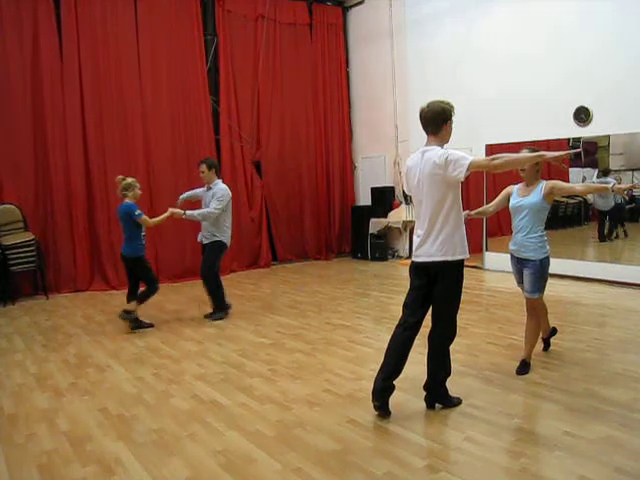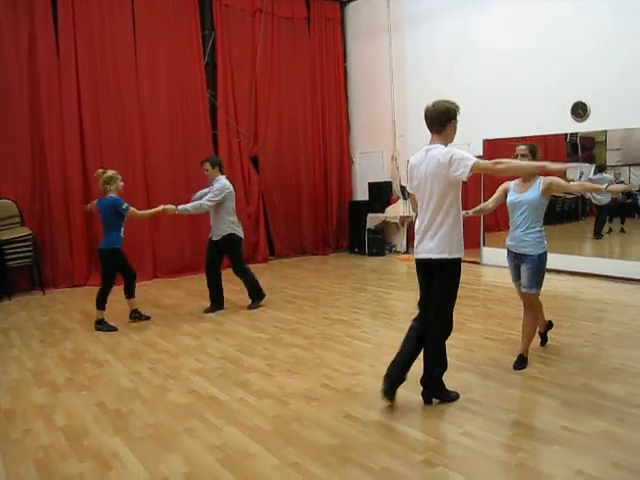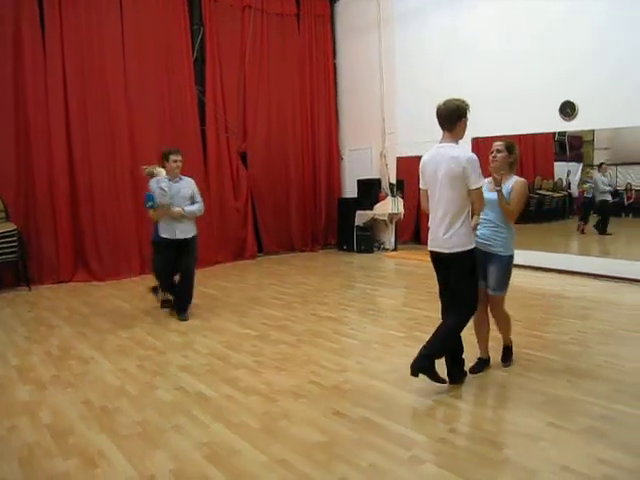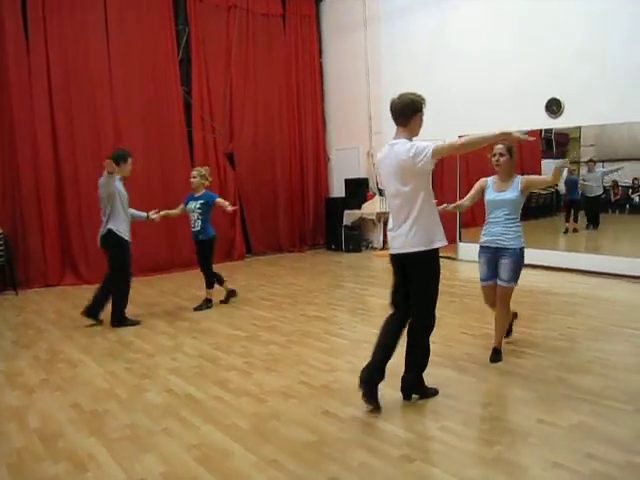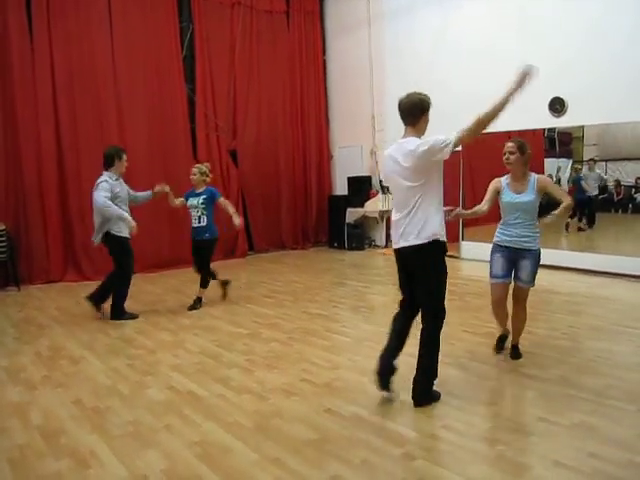
dt=0.7s
person 1, frame 1
left shoulder: (411, 163)
right shoulder: (445, 159)
right elbow: (493, 163)
left wrist: (458, 214)
right wrist: (541, 156)
left hip: (421, 256)
right hip: (447, 257)
left knee: (408, 322)
right knee: (442, 327)
left ankle: (382, 389)
right ankle: (435, 392)
person 1, frame 2
left shoulder: (414, 161)
right shoulder: (448, 158)
right elbow: (494, 167)
right wrist: (547, 166)
left hip: (422, 251)
right hip: (442, 255)
left knee: (426, 317)
right knee: (437, 322)
left ankle: (395, 375)
right ankle: (432, 386)
person 1, frame 3
left shoulder: (427, 158)
right shoulder: (467, 158)
right elbow: (478, 206)
left hip: (435, 244)
right hip: (460, 245)
left knee: (450, 306)
right knee: (465, 306)
left ankle: (455, 368)
right ankle: (427, 357)
person 1, frame 4
left shoulder: (383, 155)
right shoulder: (413, 151)
right elbow: (460, 145)
left wrist: (430, 207)
right wrist: (503, 134)
left hip: (397, 247)
right hip: (421, 246)
left knee: (400, 311)
right knee: (422, 316)
left ankle: (372, 376)
right ankle: (412, 383)
person 1, frame 5
left shoulder: (389, 155)
right shoulder: (428, 148)
right elbow: (475, 127)
right wrist: (513, 89)
left hip: (401, 242)
right hip: (427, 240)
left knee: (408, 306)
right knee: (432, 314)
left ankle: (386, 363)
right ankle: (423, 389)
person 2, frame 1
left shoulder: (548, 187)
right shoulder: (511, 190)
left elbow: (580, 188)
right elbow: (490, 208)
left wrist: (612, 187)
right wrist: (471, 213)
left hip: (536, 255)
right hip: (516, 253)
left knee: (532, 305)
right knee: (533, 300)
left ankle: (526, 357)
right ankle: (547, 330)
person 2, frame 2
left shoulder: (546, 183)
right shoulder: (508, 186)
left elbow: (575, 186)
right elbow: (489, 205)
left wrist: (605, 187)
right wrist: (470, 212)
left hip: (534, 251)
right hip: (513, 248)
left knee: (531, 300)
right knee: (525, 297)
left ankle: (523, 353)
right ankle: (543, 325)
person 2, frame 3
left shoulder: (518, 183)
right shoulder: (485, 182)
left elbow: (510, 217)
left wrist: (499, 189)
left hip: (500, 251)
right hip: (477, 247)
left knee: (496, 306)
right knee: (478, 305)
left ankle: (507, 344)
right ankle: (483, 356)
person 2, frame 4
left shoulder: (522, 182)
right shoulder: (484, 183)
left elbow: (552, 180)
right elbow: (465, 202)
left wrist: (560, 168)
right wrist: (447, 207)
left hip: (512, 247)
right hip: (488, 245)
left knee: (501, 299)
right knee: (491, 299)
left ankle: (497, 347)
right ankle: (509, 317)
person 2, frame 5
left shoulder: (539, 181)
right shoulder: (498, 183)
left elbow: (567, 200)
right elbow: (483, 208)
left wrist: (556, 214)
right wrist: (463, 212)
left hip: (528, 248)
right hip: (503, 246)
left knee: (520, 299)
right knee: (497, 299)
left ankle: (515, 342)
right ankle: (503, 331)
person 3, frame 1
left shoulder: (222, 190)
right shoulder: (206, 189)
left elbow: (211, 213)
right elbow: (195, 193)
left wrist: (185, 214)
right wrist: (181, 198)
left hip: (218, 239)
right hip: (207, 238)
left knee: (207, 272)
right knee: (211, 273)
left ankle: (222, 307)
right ankle: (220, 307)
person 3, frame 2
left shoulder: (223, 185)
right shoulder: (215, 185)
left elbow: (203, 205)
right elbow: (204, 195)
left wrist: (178, 209)
right wrist: (197, 195)
left hip: (230, 234)
right hip: (217, 234)
left knee: (239, 267)
right knee: (211, 268)
left ankle: (257, 296)
right ankle: (217, 302)
person 3, frame 3
left shoulder: (189, 183)
left elbow: (200, 207)
left wrist: (182, 211)
left hip: (188, 234)
right hip: (166, 236)
left knee: (187, 272)
right knee: (164, 273)
left ankle: (182, 307)
right ankle: (179, 295)
person 3, frame 4
left shoulder: (117, 183)
right shoulder: (109, 182)
right elbow: (106, 181)
left wrist: (146, 216)
right wrist: (109, 172)
left hip: (114, 235)
right hip: (115, 235)
left knee: (114, 275)
right knee: (122, 276)
left ankle: (93, 310)
right ankle: (118, 318)
person 3, frame 5
left shoulder: (119, 182)
right shoulder: (104, 183)
left elbow: (133, 198)
right elbow: (101, 204)
left wrist: (152, 193)
right wrist: (126, 218)
left hip: (119, 233)
right hip: (114, 234)
left knee: (122, 269)
right knee: (125, 270)
left ankle: (97, 297)
right ankle: (117, 311)
person 4, frame 1
left shoulder: (123, 207)
right shoulder: (130, 207)
right elbow: (149, 223)
right wrist: (167, 214)
left hip: (128, 253)
right hip: (135, 255)
left knee: (134, 286)
right knee: (152, 285)
left ankle: (134, 319)
right ankle: (128, 311)
person 4, frame 2
left shoulder: (102, 201)
right shoulder: (115, 201)
left elbow: (94, 204)
right elbow: (138, 214)
left wrist: (92, 205)
right wrist: (159, 209)
left hip: (110, 247)
right hip: (111, 248)
left knee: (130, 275)
right knee: (107, 283)
left ankle: (134, 311)
right ankle: (100, 321)
person 4, frame 3
left shoulder: (163, 192)
right shoulder: (151, 196)
left elbow: (166, 209)
right elbow: (153, 217)
right hip: (161, 238)
left ankle: (159, 290)
right ankle: (164, 298)
person 4, frame 4
left shoulder: (208, 196)
right shoulder: (190, 197)
left elbow: (222, 202)
right elbow: (178, 211)
left wrist: (228, 207)
right wrist: (165, 212)
left hip: (206, 237)
right hip: (198, 237)
left knee: (206, 268)
right knee: (206, 268)
left ankle: (208, 300)
right ankle: (229, 290)
person 4, frame 5
left shoulder: (211, 192)
right shoulder: (190, 193)
left elbow: (225, 203)
right elbow: (176, 204)
left wrist: (234, 216)
right wrist: (169, 193)
left hip: (209, 235)
right hip: (196, 235)
left knee: (204, 266)
right knee: (200, 266)
left ankle: (199, 298)
right ankle: (222, 282)
